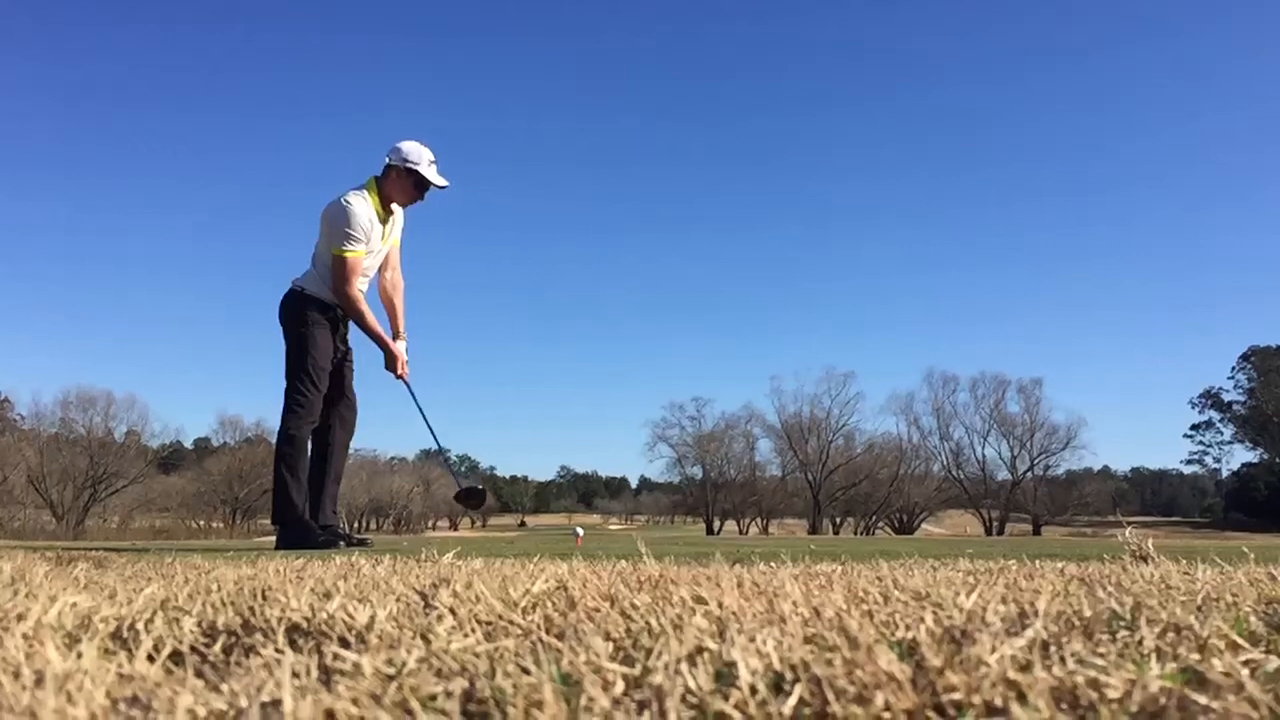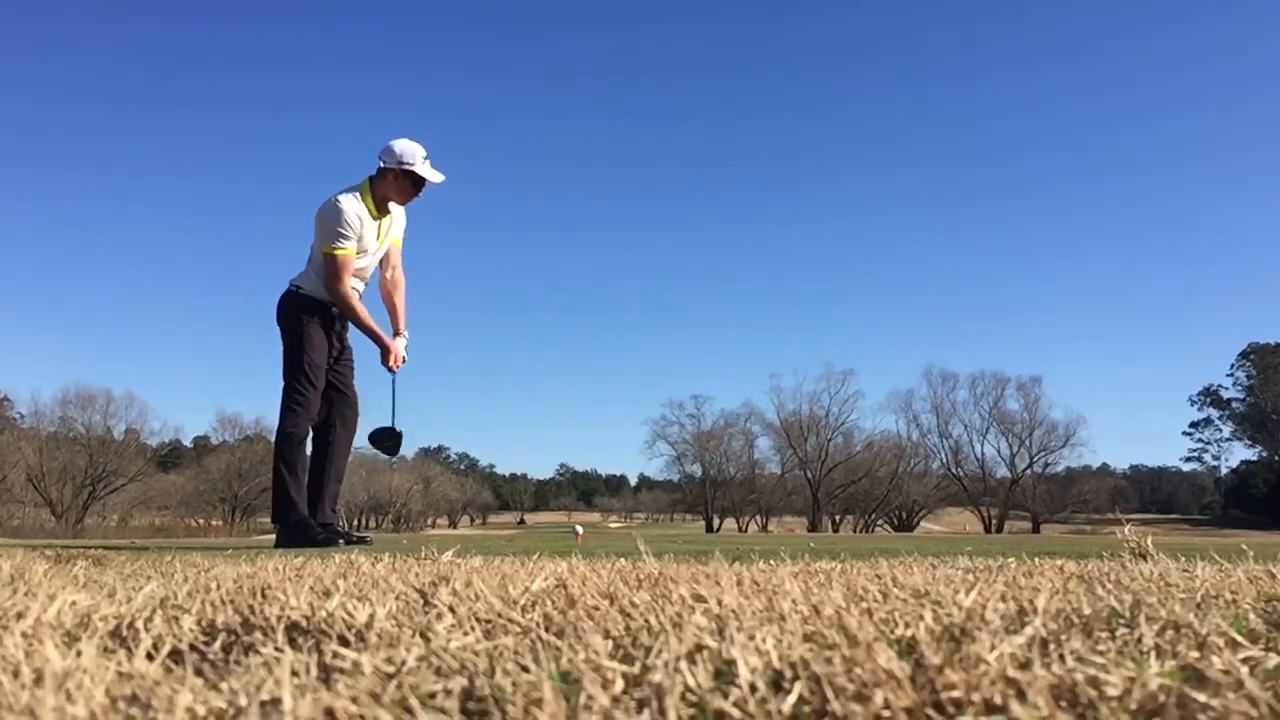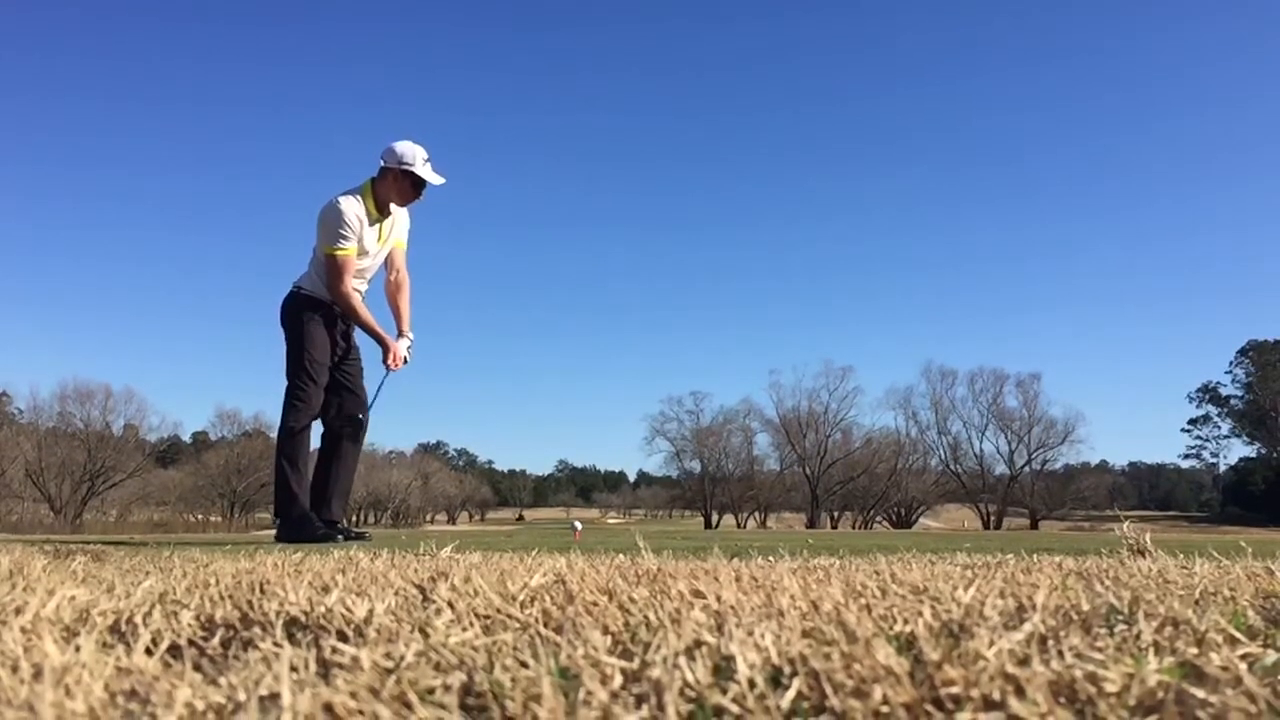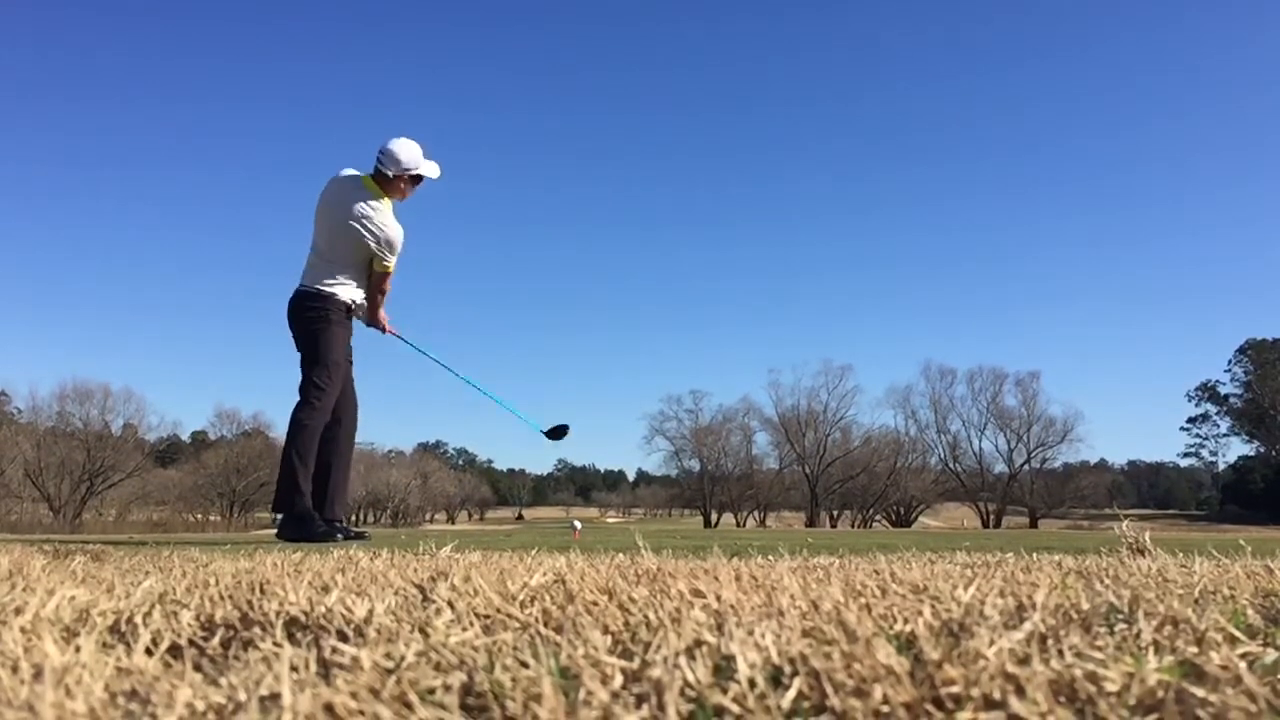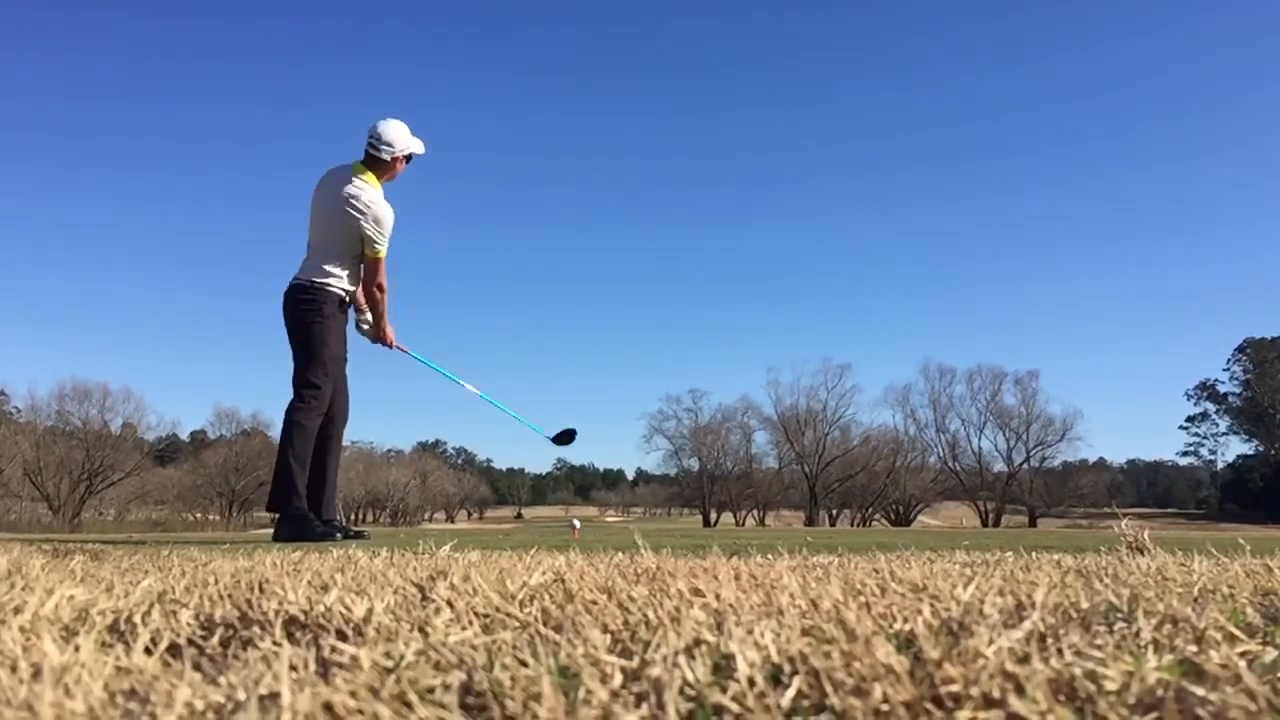
dt=1s
person 1, frame 1
left shoulder: (394, 214)
right shoulder: (354, 210)
left elbow: (391, 276)
right elbow: (346, 289)
left wrist: (400, 337)
right wrist: (387, 345)
left hip: (334, 317)
right hip: (310, 310)
left knee: (340, 416)
right knee: (304, 410)
left ankle: (321, 521)
right ankle: (291, 523)
person 1, frame 2
left shoulder: (395, 215)
right shoulder: (345, 209)
left elbow: (392, 274)
right elbow: (339, 287)
left wrist: (400, 334)
right wrist: (381, 341)
left hip: (334, 317)
right hip: (306, 309)
left knee: (341, 415)
right knee: (302, 409)
left ankle: (321, 519)
right ankle: (292, 522)
person 1, frame 3
left shoulder: (398, 217)
right shoulder: (345, 210)
left elbow: (397, 275)
right elbow: (341, 287)
left wrist: (404, 335)
right wrist: (384, 340)
left hip: (342, 318)
right hip: (310, 309)
left knee: (353, 413)
right knee: (305, 405)
left ankle: (326, 516)
right ankle: (293, 517)
person 1, frame 4
left shoulder: (341, 181)
right shoulder: (389, 230)
right elbow: (378, 288)
left wrist: (364, 305)
right wrist: (377, 315)
left hip: (313, 304)
right hip: (327, 310)
left knee: (342, 411)
right knee: (317, 402)
left ankle: (326, 514)
right ankle: (295, 513)
person 1, frame 5
left shoulder: (335, 177)
right shoulder: (377, 207)
right elbow: (375, 280)
left wrist: (359, 304)
right wrist: (382, 324)
left hip: (316, 300)
right hip: (320, 302)
left knee: (333, 408)
right knee: (312, 400)
left ankle: (321, 513)
right ankle: (291, 511)
